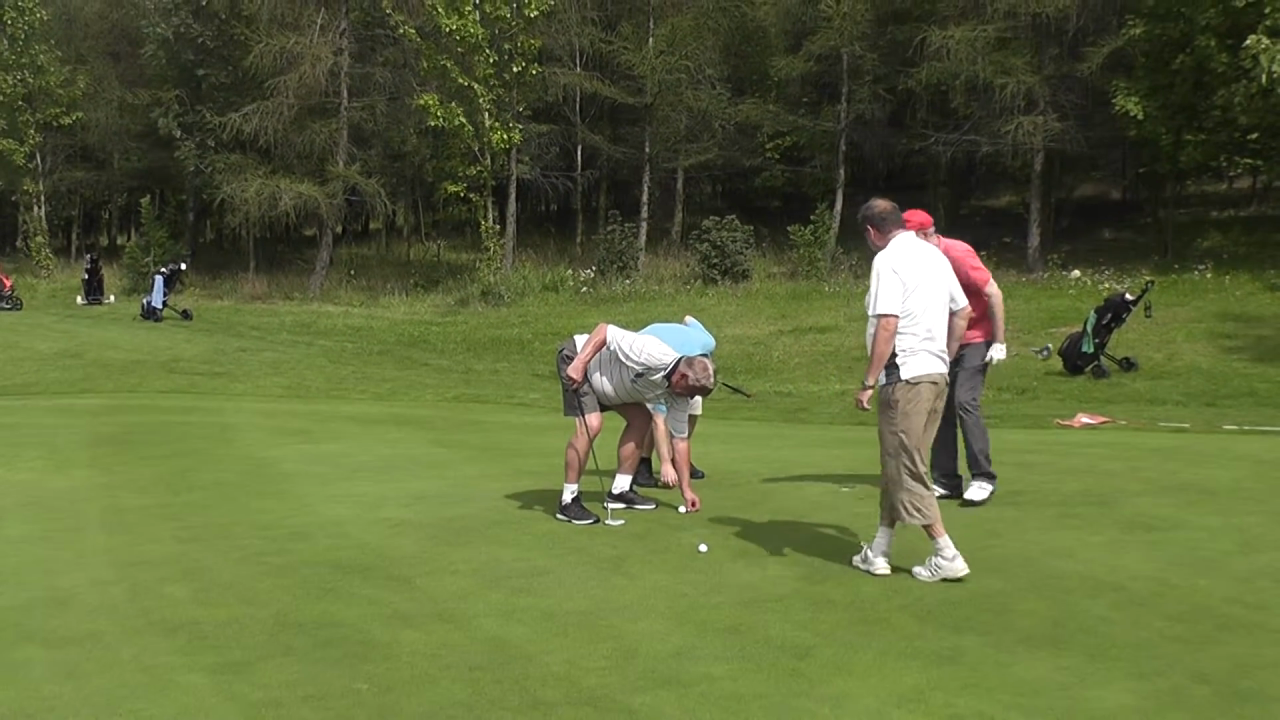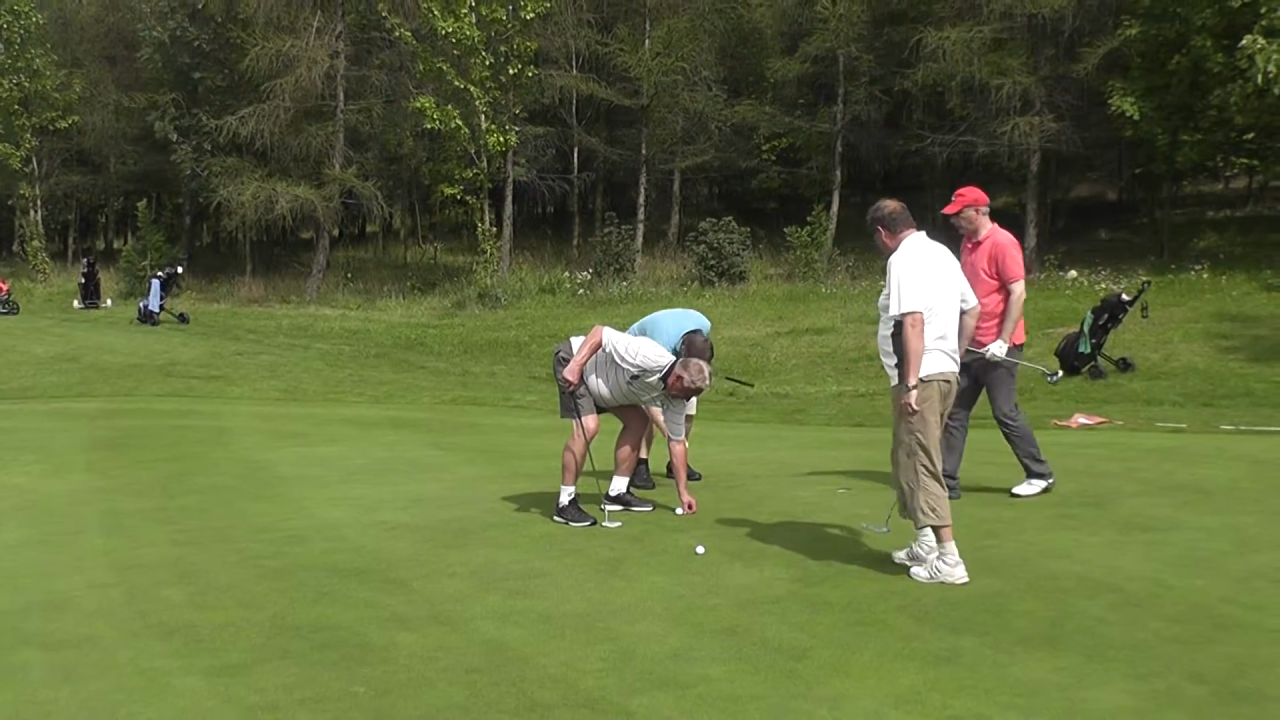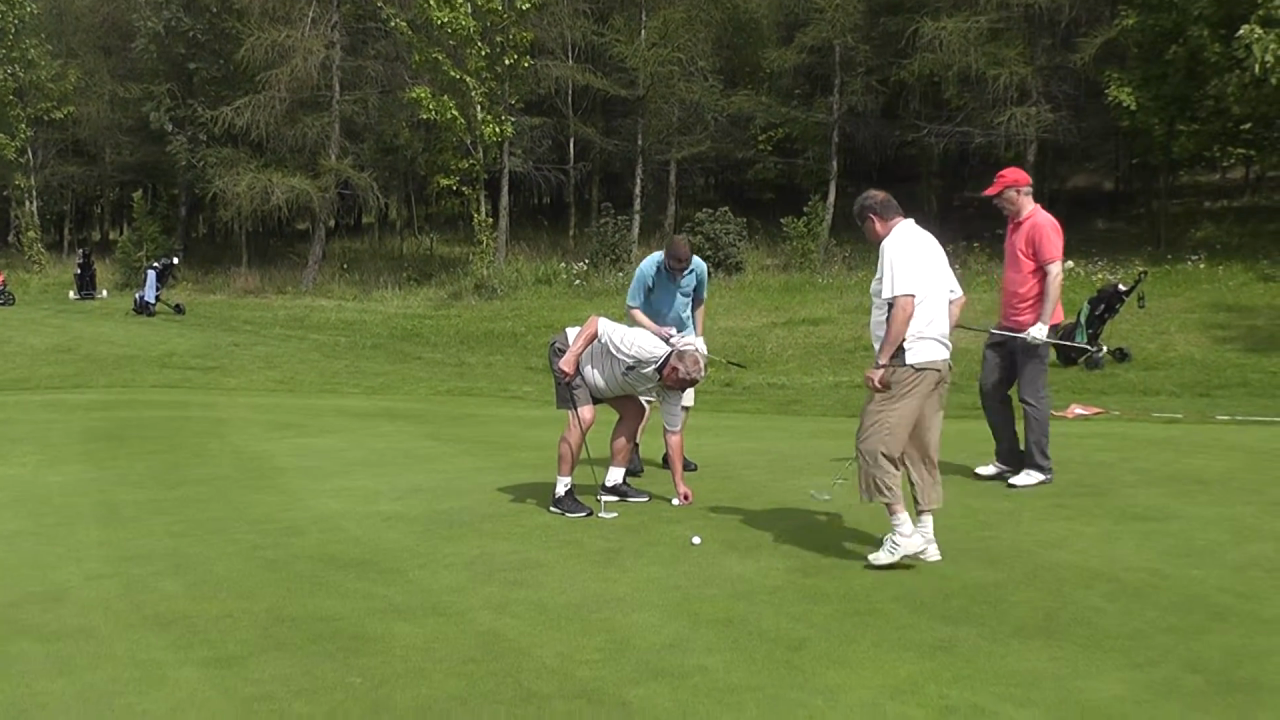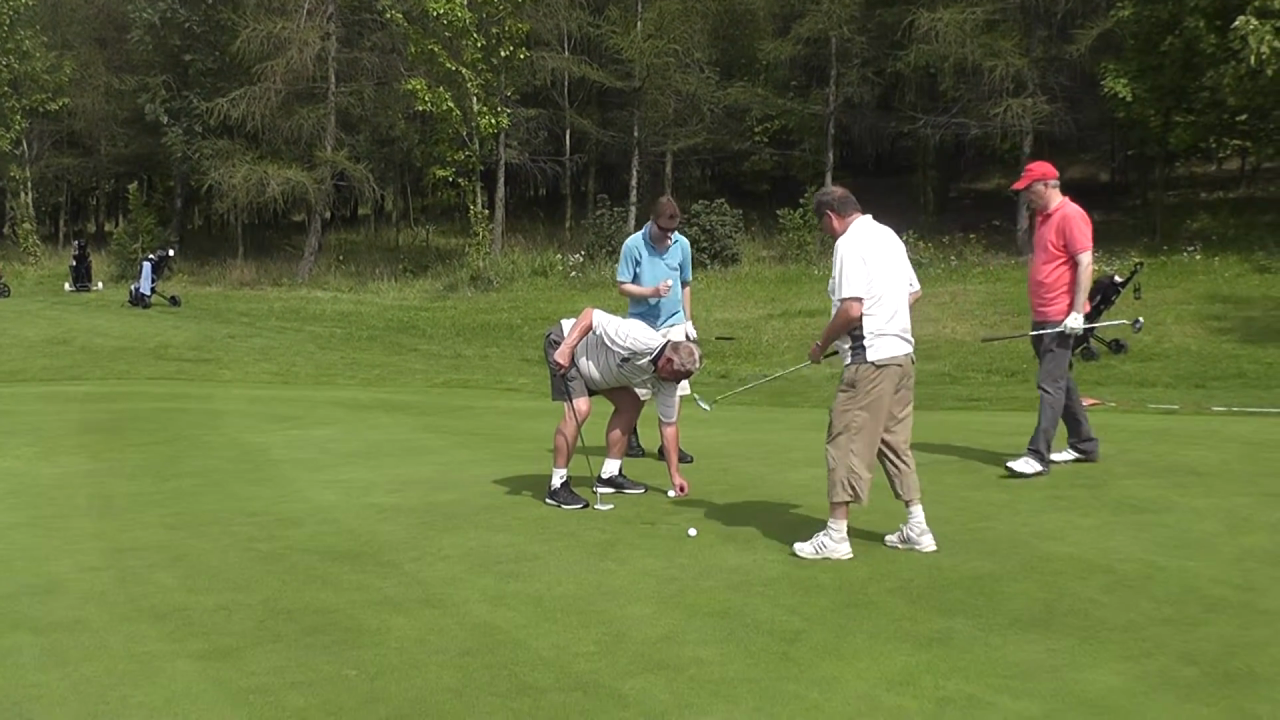
dt=0.4s
person 1, frame 1
left shoulder: (888, 260)
right shoulder: (934, 254)
left elbow: (887, 326)
right elbow: (963, 312)
left wrist: (868, 382)
left hip: (905, 377)
right hip: (936, 374)
left knee: (905, 468)
right knee: (901, 465)
left ankle: (947, 555)
right ankle: (879, 551)
person 1, frame 2
left shoulder: (903, 259)
right shoulder: (942, 253)
left elbow: (913, 323)
right elbow: (972, 310)
left wrist: (911, 384)
left hip: (922, 376)
right hip: (946, 371)
left knee: (921, 465)
right knee: (911, 458)
left ankle: (948, 559)
right ankle: (927, 545)
person 1, frame 3
left shoulder: (895, 244)
right shoulder: (928, 240)
left elbow: (904, 306)
right elbow: (956, 300)
left wrist: (880, 361)
left hip: (909, 362)
right hip: (938, 360)
left knee: (875, 442)
right knee: (921, 448)
left ankle: (904, 530)
right ankle: (923, 534)
person 1, frame 4
left shoulder: (850, 243)
right shoulder: (888, 235)
left elbow: (852, 309)
right elbow: (912, 290)
left wrist: (821, 344)
left hip: (870, 358)
right hip: (901, 353)
left knee: (847, 441)
right knee: (895, 440)
left ankle: (836, 535)
right ankle: (917, 527)
person 2, frame 1
left shoulder: (957, 254)
left elbow: (994, 293)
left wrist: (999, 341)
left hip: (974, 340)
left knee: (964, 402)
left ankle: (982, 477)
right ankle: (946, 480)
person 2, frame 2
left shoulder: (1002, 243)
right shoulder: (966, 245)
left elbow: (1018, 293)
left wrist: (1003, 340)
left hip: (997, 346)
right hip: (971, 344)
left knee: (1005, 412)
right knee: (955, 411)
left ankle: (1040, 473)
right ankle: (947, 481)
person 2, frame 3
left shoulder: (1043, 225)
right shoulder: (1014, 224)
left elbow: (1054, 275)
left wrist: (1043, 322)
left hip: (1034, 328)
right hip: (1009, 325)
left knee: (1031, 396)
right knee: (990, 387)
left ankle: (1039, 467)
right ankle: (1009, 459)
person 2, frame 4
left shoulder: (1071, 216)
right shoulder: (1043, 217)
left elbow: (1085, 264)
left wrist: (1078, 311)
left hip: (1061, 317)
right hip: (1042, 316)
left knee: (1050, 384)
right knee: (1060, 383)
left ankle: (1038, 455)
right ankle: (1083, 444)
person 3, frame 1
left shoulder: (707, 344)
left elbow: (688, 320)
right elbow: (658, 421)
right wrist: (665, 463)
left knee: (694, 402)
right knee: (654, 409)
right ankle: (643, 465)
person 3, frame 2
left shoulder: (703, 327)
right shoulder: (662, 349)
right elbow: (653, 406)
left knee: (688, 402)
right knee: (648, 407)
right ankle: (640, 467)
person 3, frame 3
left shoulder: (699, 268)
right shoulder: (647, 269)
right elbow: (633, 308)
left wrist: (699, 336)
right wrist: (656, 331)
left hip: (683, 337)
right hip: (650, 333)
left knee: (684, 394)
right knee: (645, 392)
right ankle: (633, 450)
person 3, frame 4
left shoulder: (682, 245)
right shoulder: (633, 245)
right elbow: (623, 286)
left wrist: (688, 321)
right wrist: (652, 291)
left hip: (673, 324)
left knee: (676, 383)
right knee: (639, 384)
right ankle: (631, 434)
person 4, frame 1
left shoulder: (678, 396)
right shoulder: (653, 355)
left elbow: (680, 439)
right elbow: (604, 329)
left wrist: (686, 489)
right wrist: (579, 363)
right hip: (576, 357)
left knee: (641, 419)
right knee: (591, 424)
left ankle: (620, 490)
right ankle: (568, 501)
person 4, frame 2
left shoulder: (674, 398)
right shoulder: (648, 357)
left elbow: (677, 441)
right elbow: (600, 331)
left wrist: (683, 492)
right wrist: (575, 365)
right hip: (573, 360)
left knee: (638, 421)
right knee: (588, 427)
left ankle: (617, 492)
right ankle: (565, 503)
person 4, frame 3
left shoulder: (670, 389)
right shoulder: (645, 348)
left elbow: (673, 432)
right elbow: (596, 321)
left wrist: (679, 483)
right wrist: (571, 356)
right hip: (569, 350)
left knee: (634, 412)
right knee: (584, 417)
left ankle: (613, 483)
right ankle: (562, 493)
person 4, frame 4
left shoulder: (665, 381)
right shoulder: (639, 339)
left elbow: (668, 423)
right elbow: (590, 313)
left wrist: (675, 474)
right wrist: (566, 348)
right hip: (564, 342)
left knee: (630, 404)
right knee: (580, 409)
left ankle: (609, 475)
right ankle: (558, 485)
